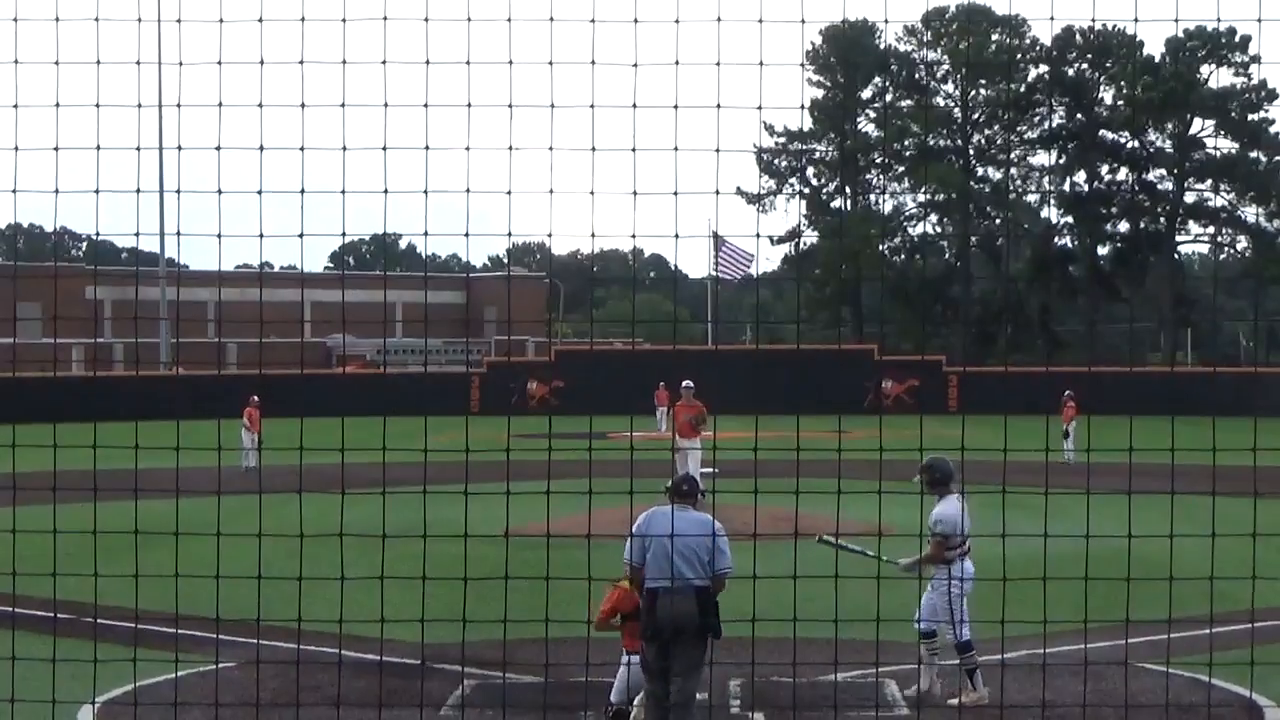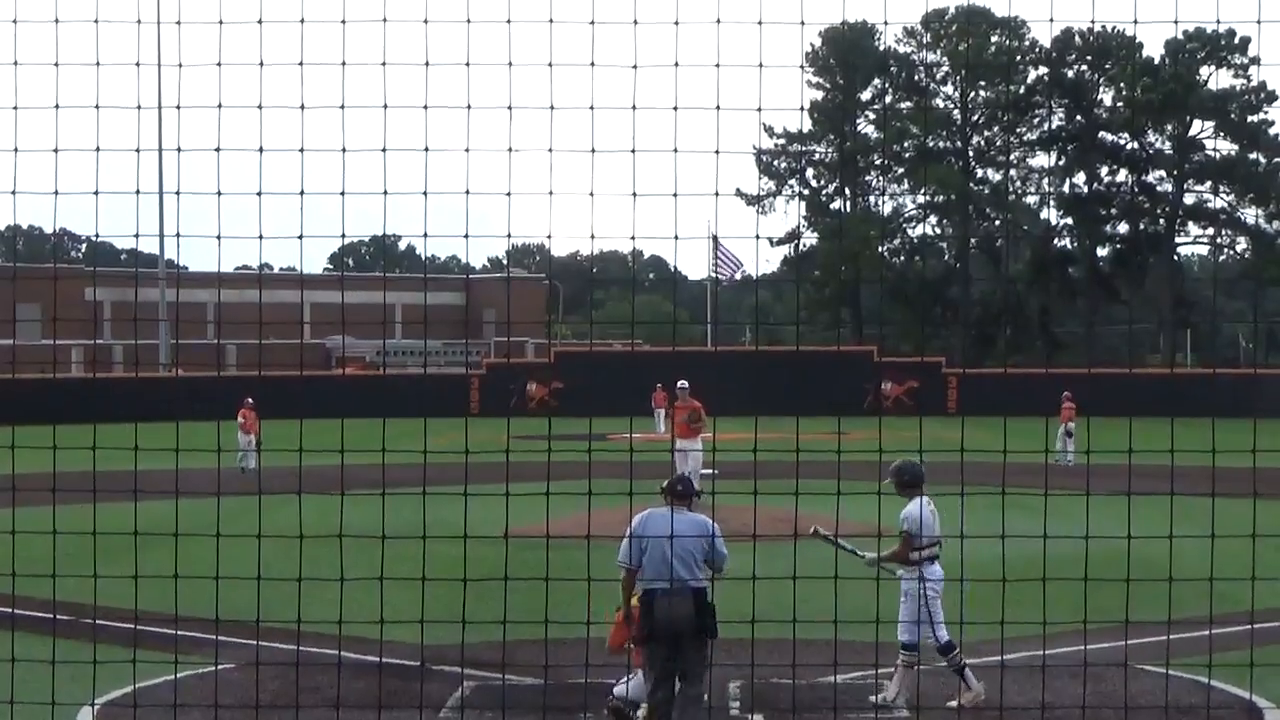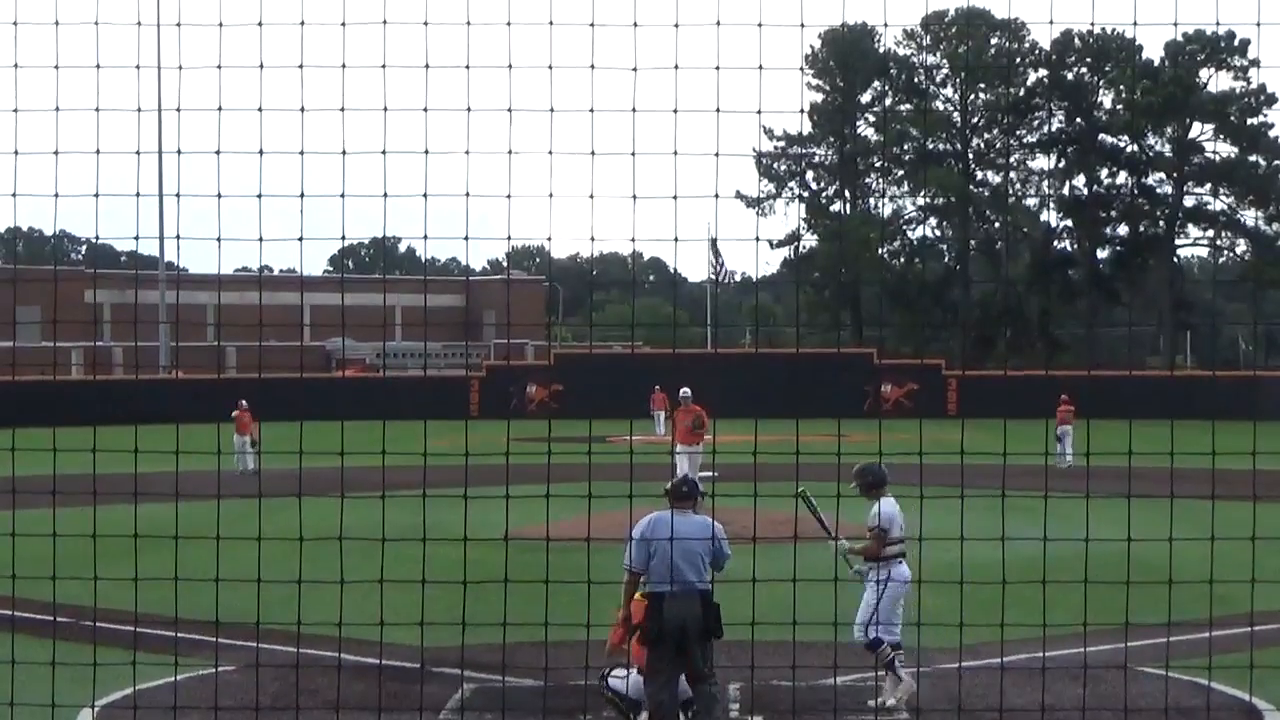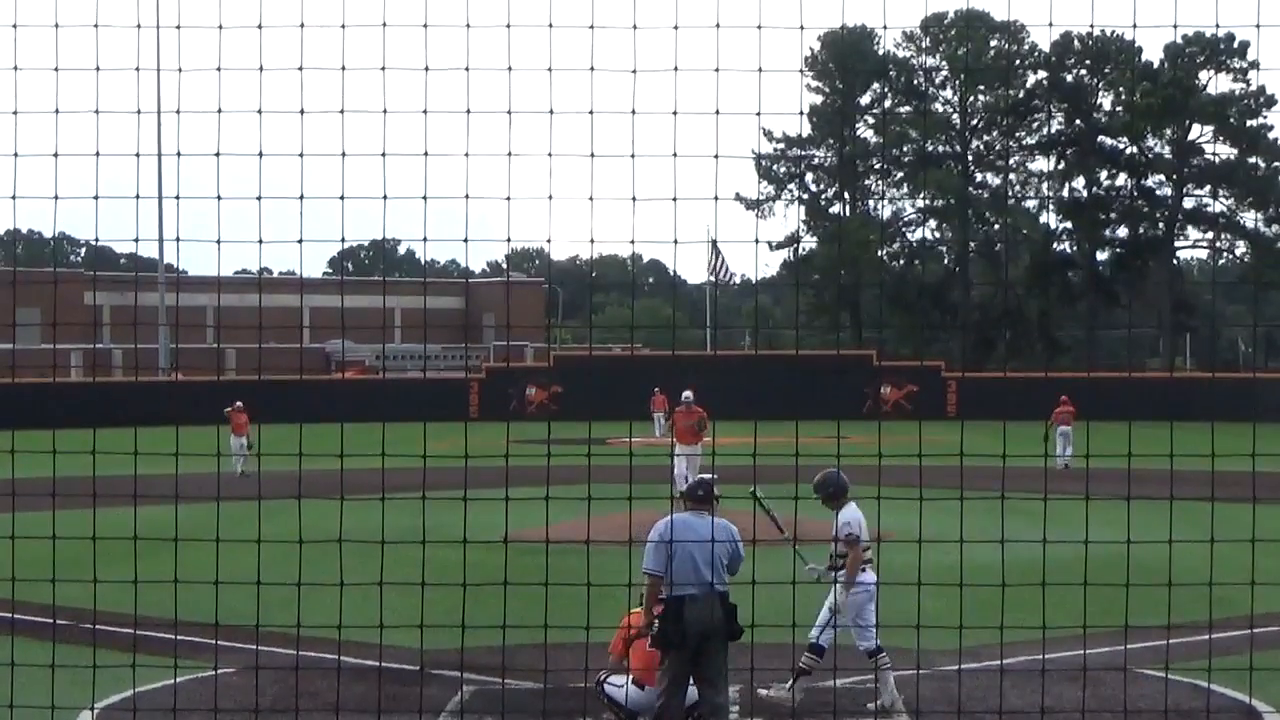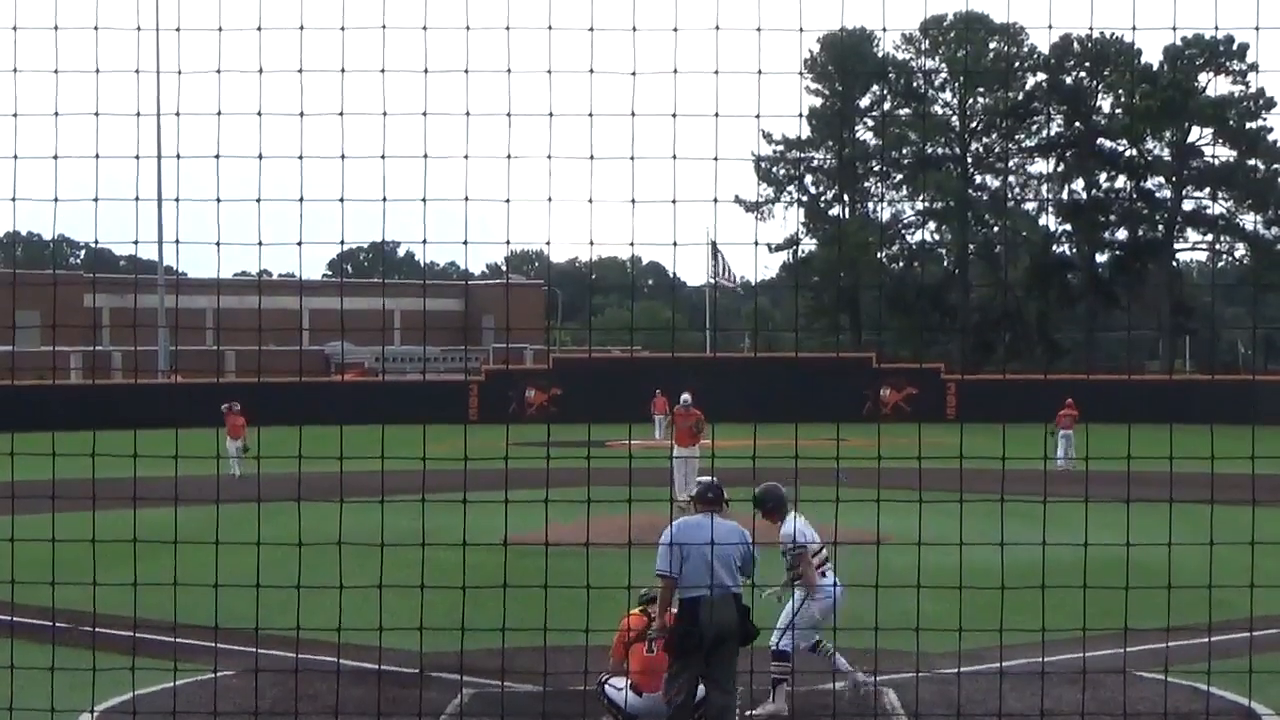
dt=0.3s
person 1, frame 1
left shoulder: (942, 512)
right shoulder: (956, 500)
left elbow: (937, 553)
left wrist: (912, 563)
right wrist: (923, 560)
left hip: (949, 575)
right hip: (948, 571)
left knee: (958, 632)
right knee: (924, 622)
left ankle: (976, 690)
right ankle: (928, 683)
person 1, frame 2
left shoulder: (910, 512)
right shoulder: (927, 505)
left elbow: (904, 552)
left wrist: (877, 558)
right wrist: (907, 570)
left hip: (921, 578)
right hip: (924, 574)
left knee: (938, 636)
right knee: (908, 635)
left ankle: (971, 688)
right ankle: (896, 692)
person 1, frame 3
left shoulder: (881, 508)
right shoulder: (890, 505)
left elbow: (875, 548)
left wrist: (847, 548)
right wrist: (867, 568)
left hip: (887, 577)
right hip: (894, 574)
left knee: (865, 630)
right knee: (890, 633)
left ankle: (902, 680)
right ankle: (893, 692)
person 1, frame 4
left shoulder: (846, 517)
right shoulder: (852, 512)
left elbow: (855, 556)
left wrist: (843, 592)
right wrist: (827, 569)
left hip: (852, 584)
right hip: (865, 582)
left knee: (820, 636)
right knee: (869, 641)
left ankle: (792, 690)
right ankle: (890, 698)
person 1, frame 5
left shoulder: (789, 531)
right shoulder: (797, 521)
left elbow: (807, 567)
left wrist: (812, 600)
right wrist: (783, 586)
left hip: (815, 591)
right hip: (827, 586)
left knee: (780, 642)
right knee: (811, 639)
right ankle: (858, 679)
person 2, frame 1
left shoulder: (647, 519)
right shoulder: (710, 524)
left elbow: (633, 569)
right elbow: (721, 575)
left wrist: (645, 596)
right wrist: (707, 597)
left hip: (657, 602)
right hip: (696, 603)
left knee: (655, 673)
right knee: (686, 676)
person 2, frame 2
left shoulder: (643, 521)
right shoulder: (706, 525)
left elbow: (629, 570)
right elbow: (719, 566)
left wrist: (626, 606)
left hip: (654, 605)
right hip: (693, 605)
left knee: (657, 677)
right knee: (693, 676)
person 2, frame 3
left shoulder: (649, 524)
right shoulder: (711, 527)
left elbow: (633, 573)
right elbow: (719, 565)
left wrist: (626, 608)
left hip: (661, 608)
right hip: (698, 607)
left knee: (660, 677)
right knee: (703, 676)
person 2, frame 4
left shoulder: (666, 527)
right shoulder: (728, 529)
left elbow: (654, 577)
right elbow: (733, 569)
left wrist: (647, 613)
left hip: (680, 611)
right hip: (716, 609)
left knee: (672, 679)
right knee: (715, 681)
person 2, frame 5
left shoulder: (679, 528)
right shoulder: (738, 532)
left elbow: (668, 579)
right elbow: (749, 571)
left wrist: (661, 616)
left hip: (693, 613)
right hip: (730, 611)
left knee: (680, 683)
right knee: (723, 684)
